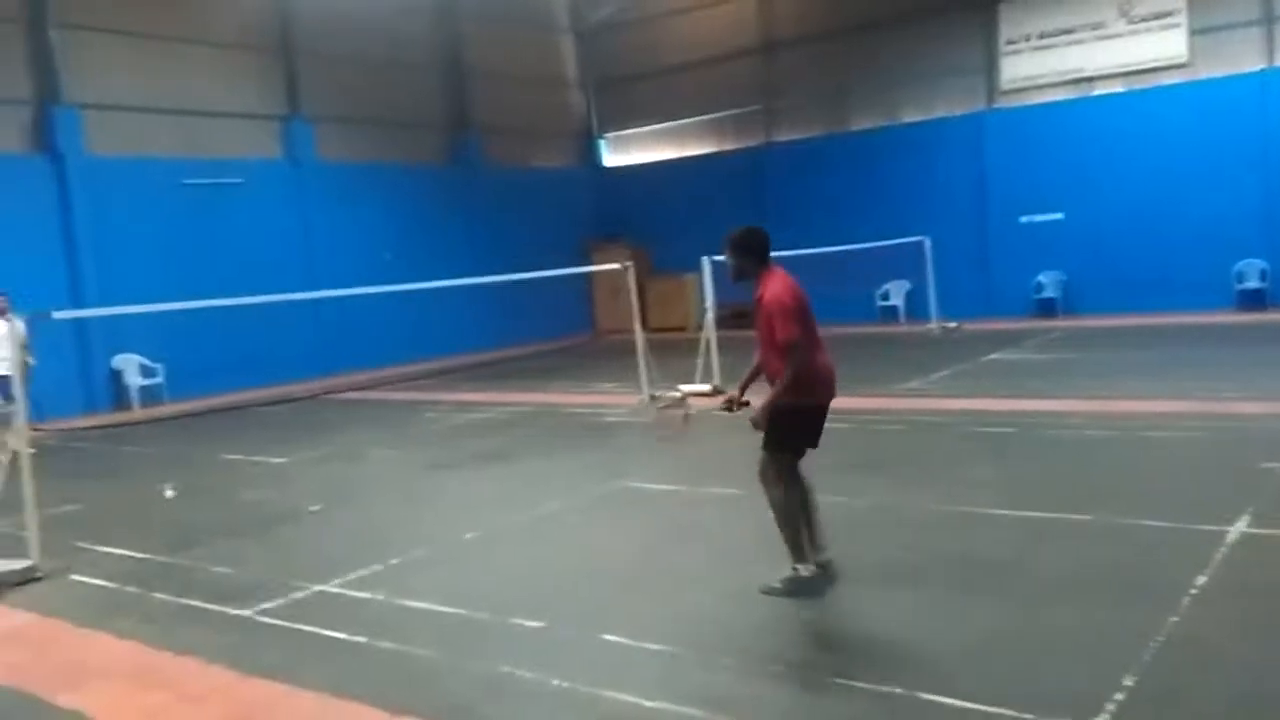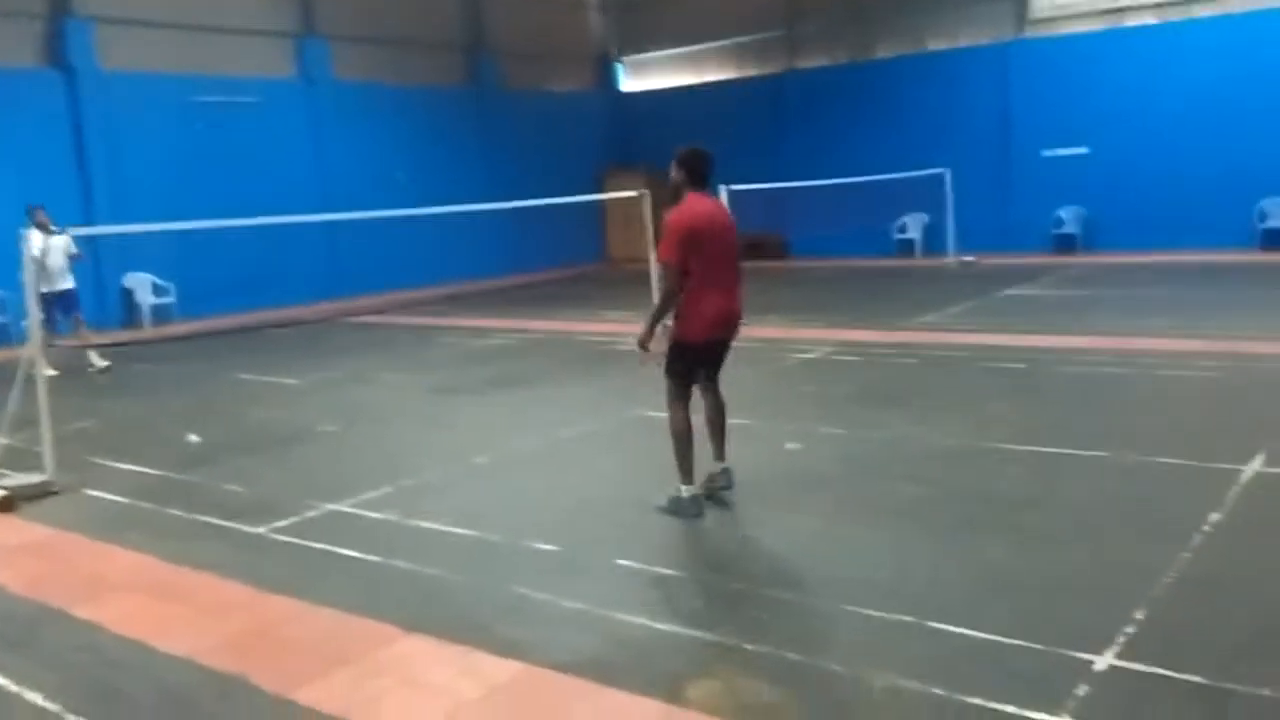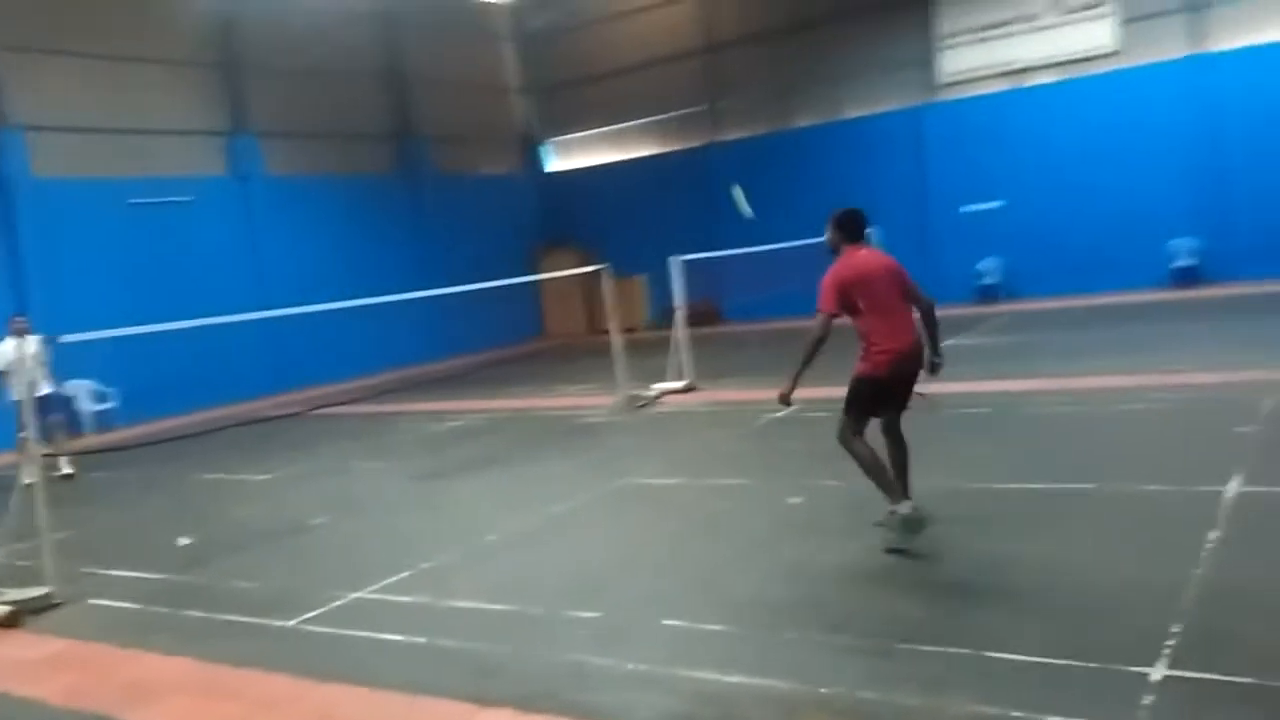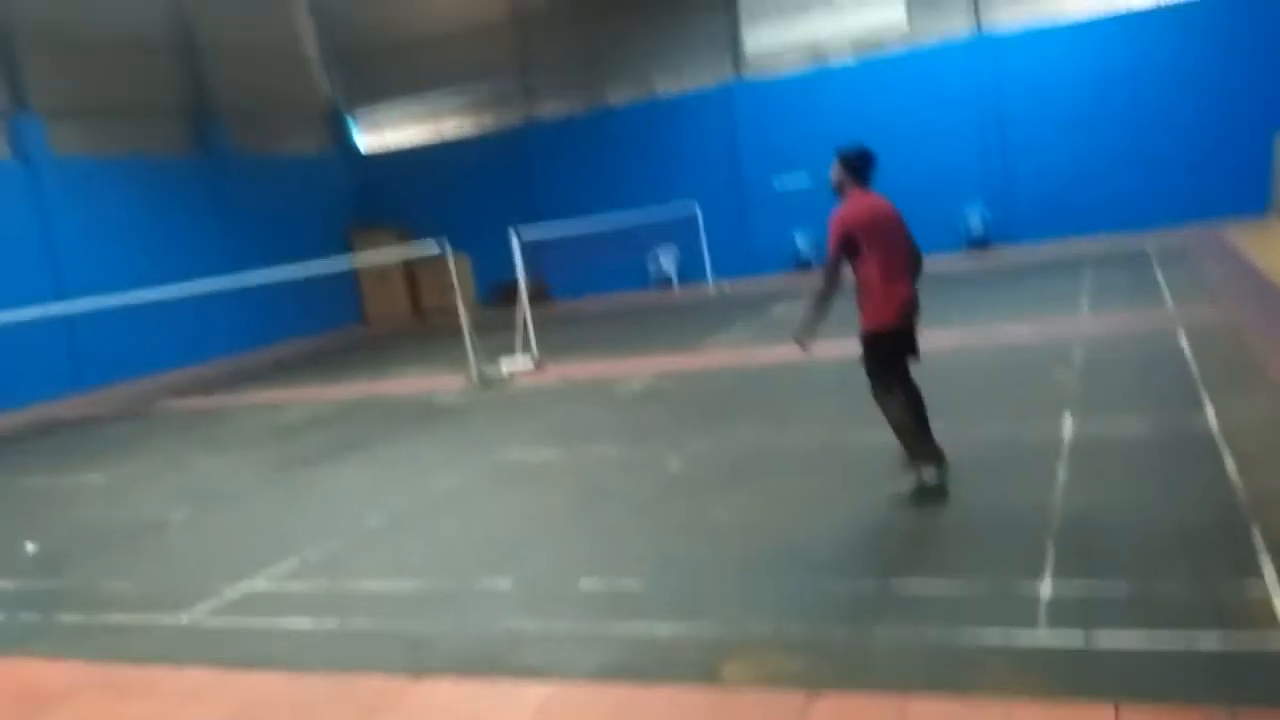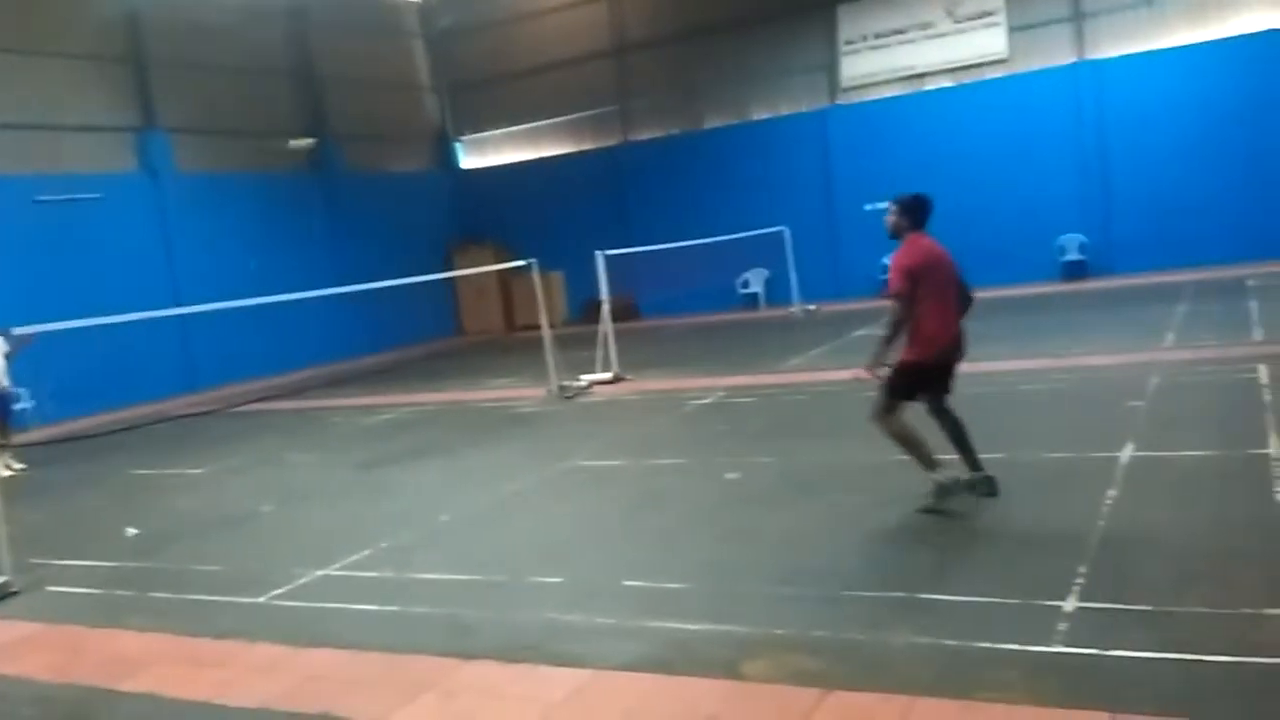
dt=1s
person 1, frame 1
left shoulder: (777, 295)
right shoulder: (770, 285)
left elbow: (799, 362)
left wrist: (768, 406)
right wrist: (742, 387)
left hip: (803, 393)
right hip: (809, 389)
left knee: (771, 473)
right knee: (784, 469)
left ankle: (805, 572)
right ankle: (817, 556)
person 1, frame 2
left shoulder: (678, 218)
right shoulder: (723, 213)
left elbow: (673, 285)
left wrist: (650, 327)
left hip: (695, 321)
right hip: (726, 316)
left knee: (677, 400)
right knee: (709, 386)
left ankle: (688, 492)
right ankle: (719, 470)
person 1, frame 3
left shoulder: (838, 273)
right shoulder: (887, 262)
left elbow: (820, 333)
right elbow: (926, 307)
left wrist: (793, 381)
right wrist: (934, 350)
left hip: (880, 361)
right hip: (911, 354)
left knee: (850, 434)
right knee: (891, 426)
left ankle: (903, 509)
right ankle: (903, 507)
person 1, frame 4
left shoulder: (844, 215)
right shoulder: (886, 208)
left elbow: (831, 278)
right elbow: (915, 256)
left wrist: (809, 324)
left hip: (880, 315)
right hip: (903, 306)
left knee: (885, 392)
right knee: (900, 379)
left ankle: (929, 473)
right ankle: (929, 452)
person 1, frame 5
left shoulder: (905, 257)
right shoulder: (938, 252)
left elbow: (900, 314)
right elbow: (966, 297)
left wrist: (880, 353)
left hip: (924, 348)
right hip: (948, 345)
left knee: (884, 412)
right knee: (937, 405)
left ankle: (941, 477)
right ankle: (978, 474)
